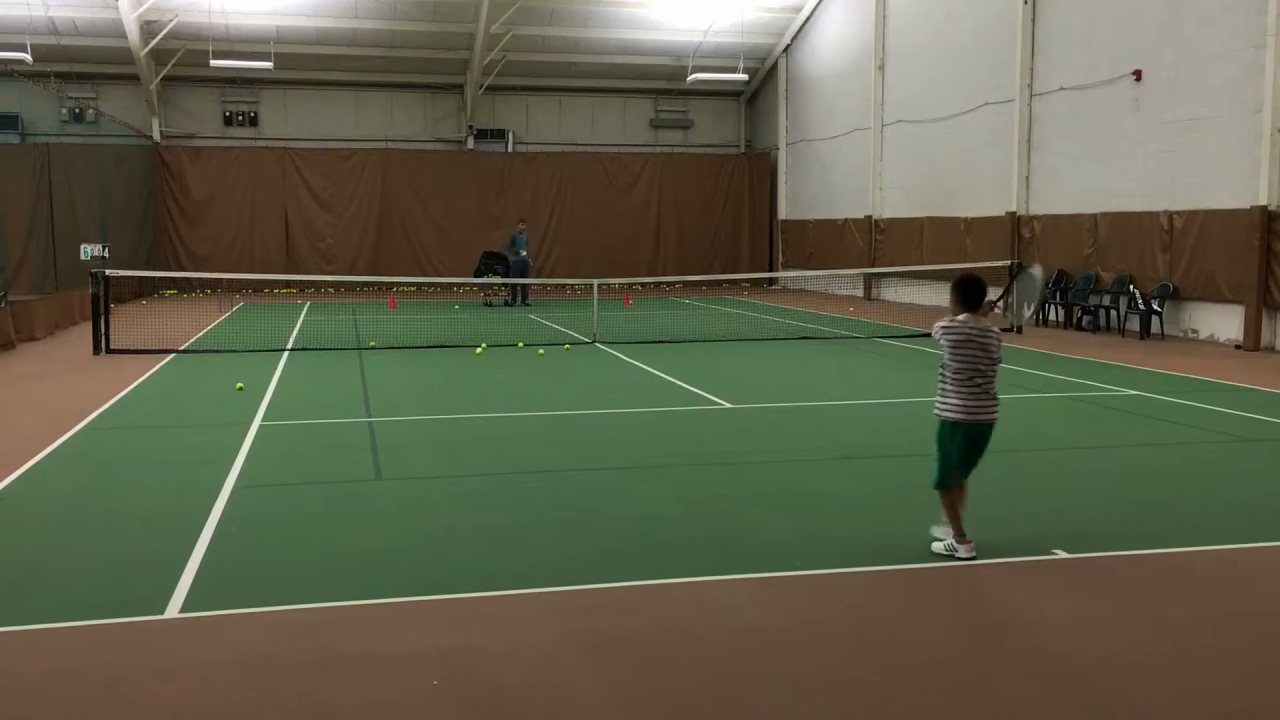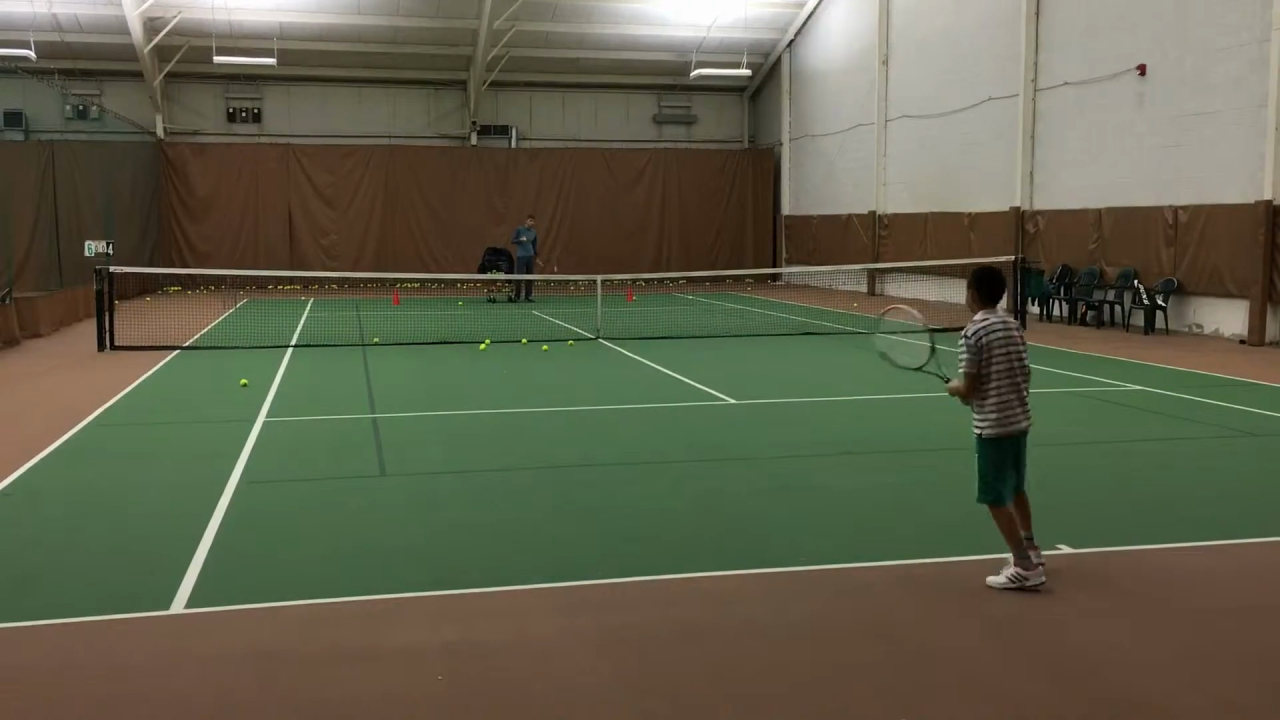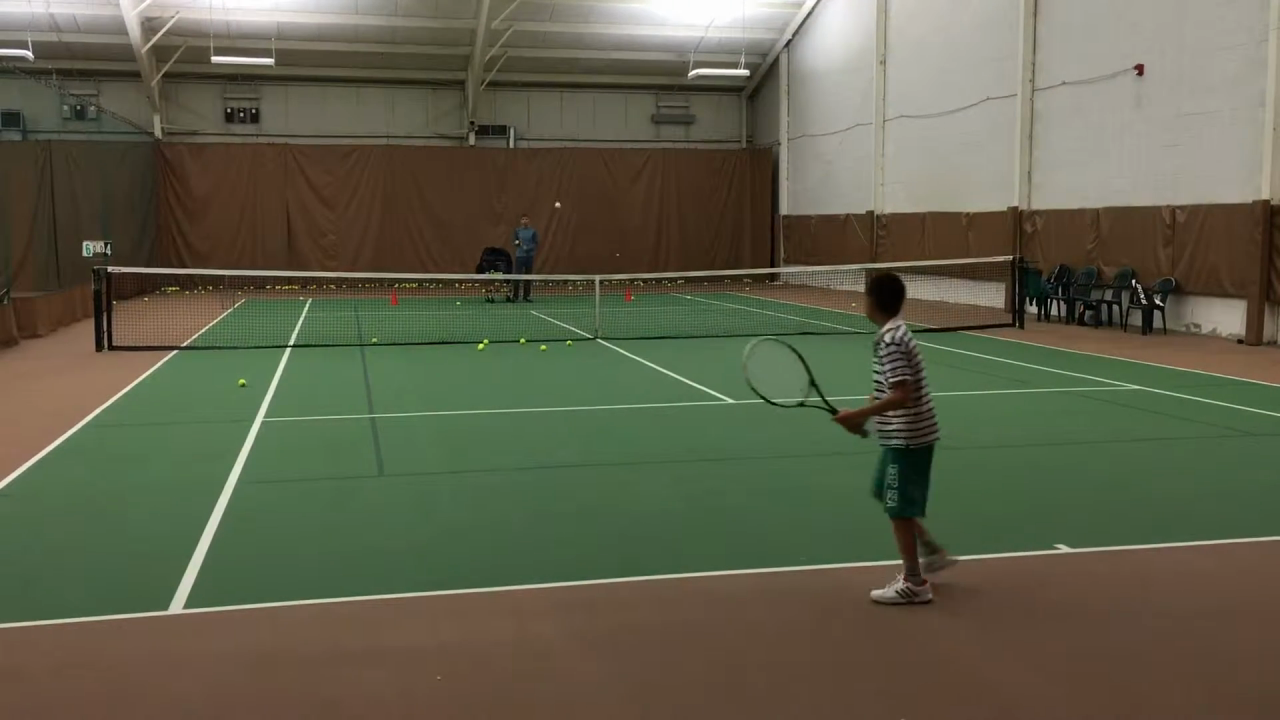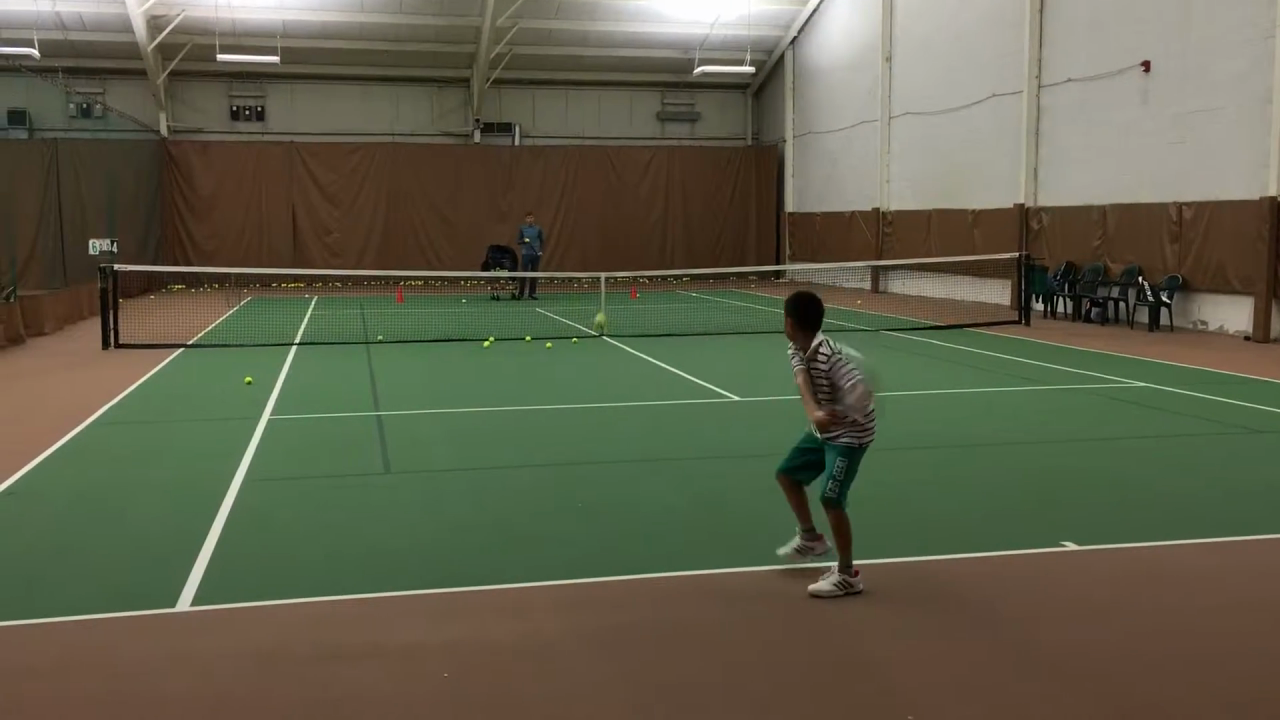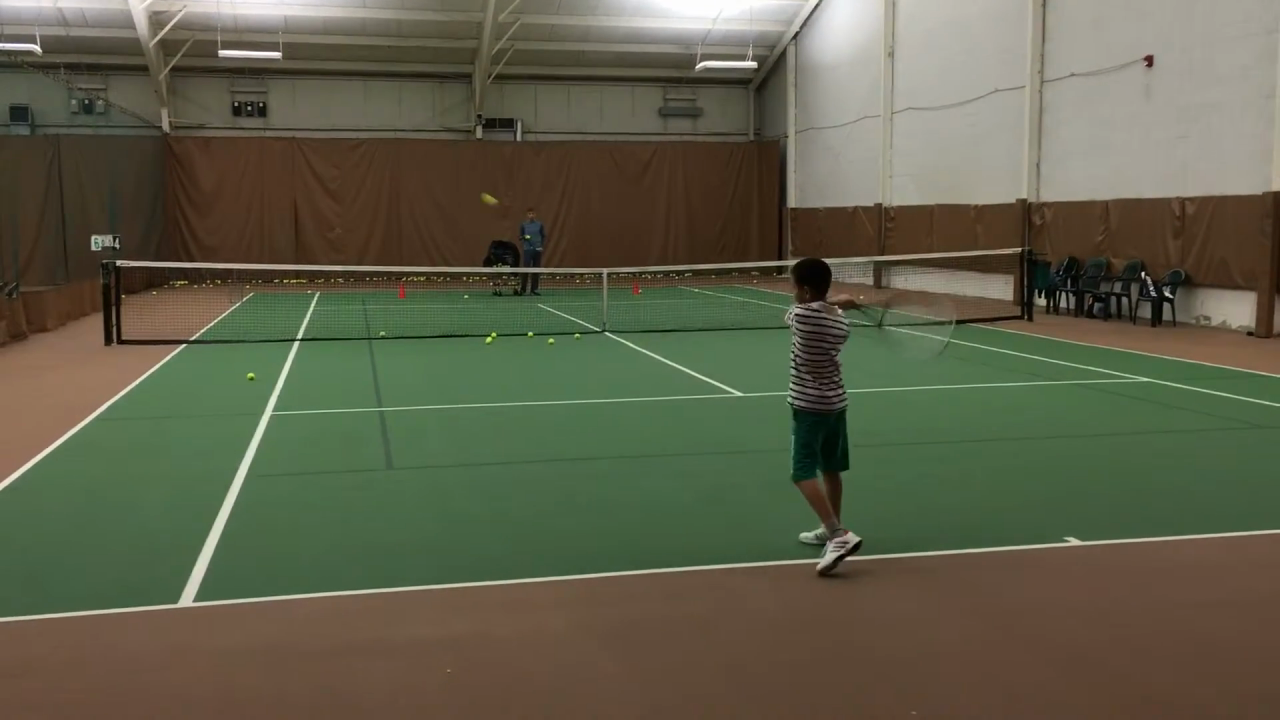
dt=0.7s
person 1, frame 1
left shoulder: (947, 328)
right shoulder: (993, 335)
left wrist: (975, 314)
left hip: (956, 415)
right hip: (986, 416)
left knee: (947, 479)
right knee: (957, 474)
left ankle: (961, 541)
right ankle: (952, 523)
person 1, frame 2
left shoulder: (973, 333)
right shoulder: (1013, 326)
left elbow: (969, 386)
right elbow: (1025, 376)
left wrist: (957, 390)
left hip: (994, 426)
right hip: (1019, 421)
left knee: (995, 498)
right knee: (1014, 488)
left ankle: (1026, 567)
right ankle: (1030, 549)
person 1, frame 3
left shoulder: (891, 341)
right shoulder: (895, 333)
left elbow: (903, 396)
left wrist: (858, 414)
right wrist: (860, 415)
left hip: (909, 437)
right hip: (906, 434)
left knee: (899, 508)
right knee: (886, 495)
left ankle: (915, 583)
right ankle: (932, 552)
person 1, frame 4
left shoulder: (831, 355)
right shoulder: (795, 350)
left elbow: (863, 388)
right elbow: (802, 381)
left wrist: (833, 415)
right wrist: (812, 411)
left hip: (849, 436)
right hip: (822, 431)
left knee: (831, 499)
right knee: (786, 474)
left ankle: (846, 574)
right ankle: (810, 539)
person 1, frame 5
left shoulder: (801, 314)
right shoulder: (840, 321)
left wrist: (835, 302)
right wrist: (837, 304)
left hip: (809, 404)
right hip: (835, 401)
left knee: (803, 473)
right knee: (830, 468)
left ankle: (839, 535)
right ankle: (831, 529)
